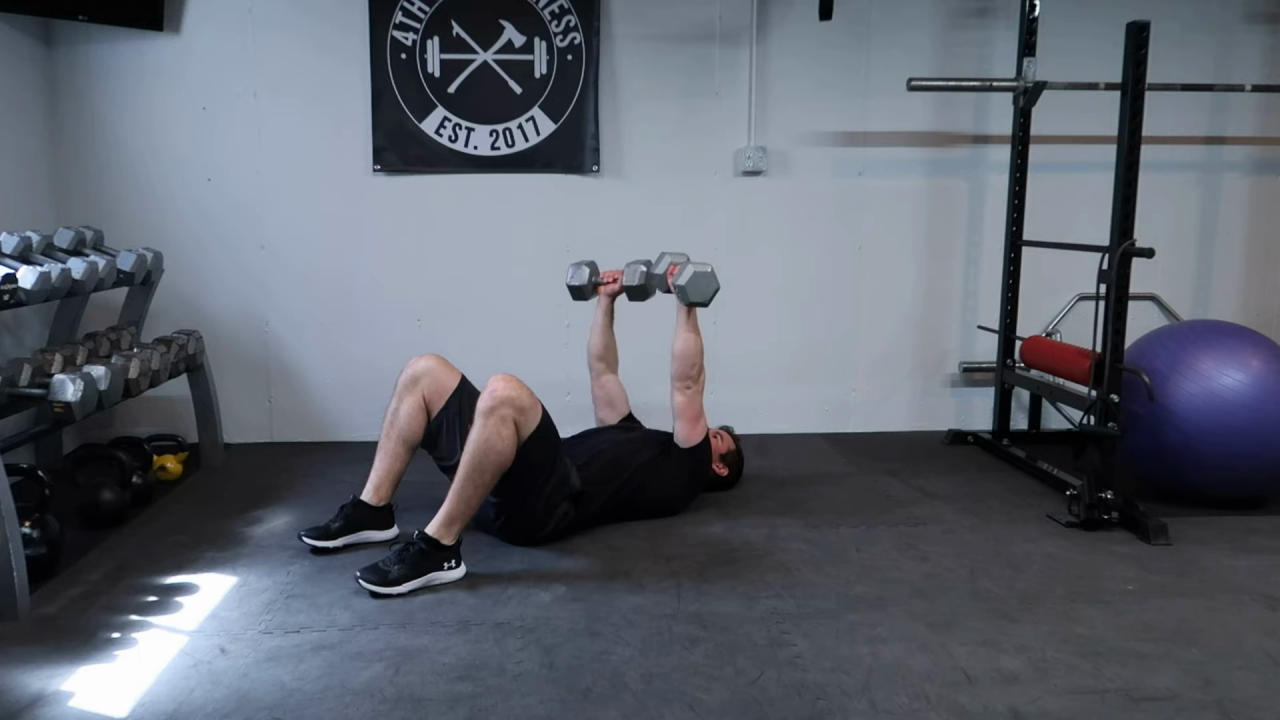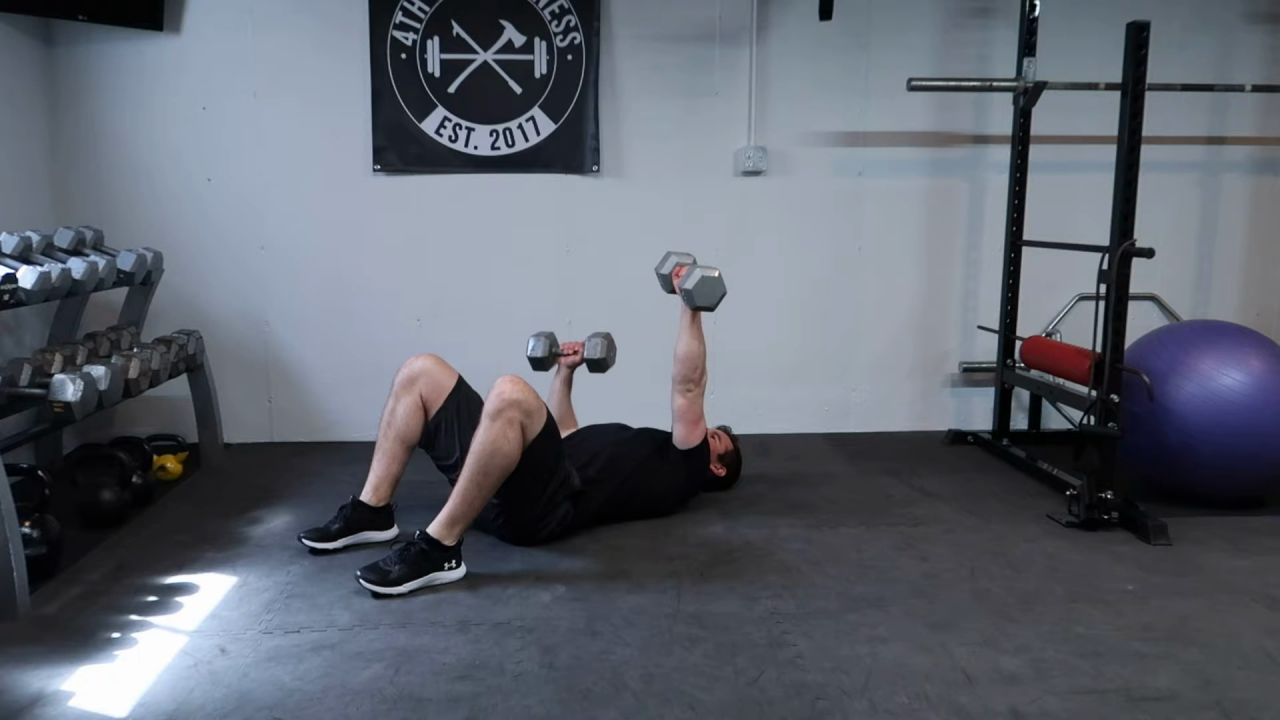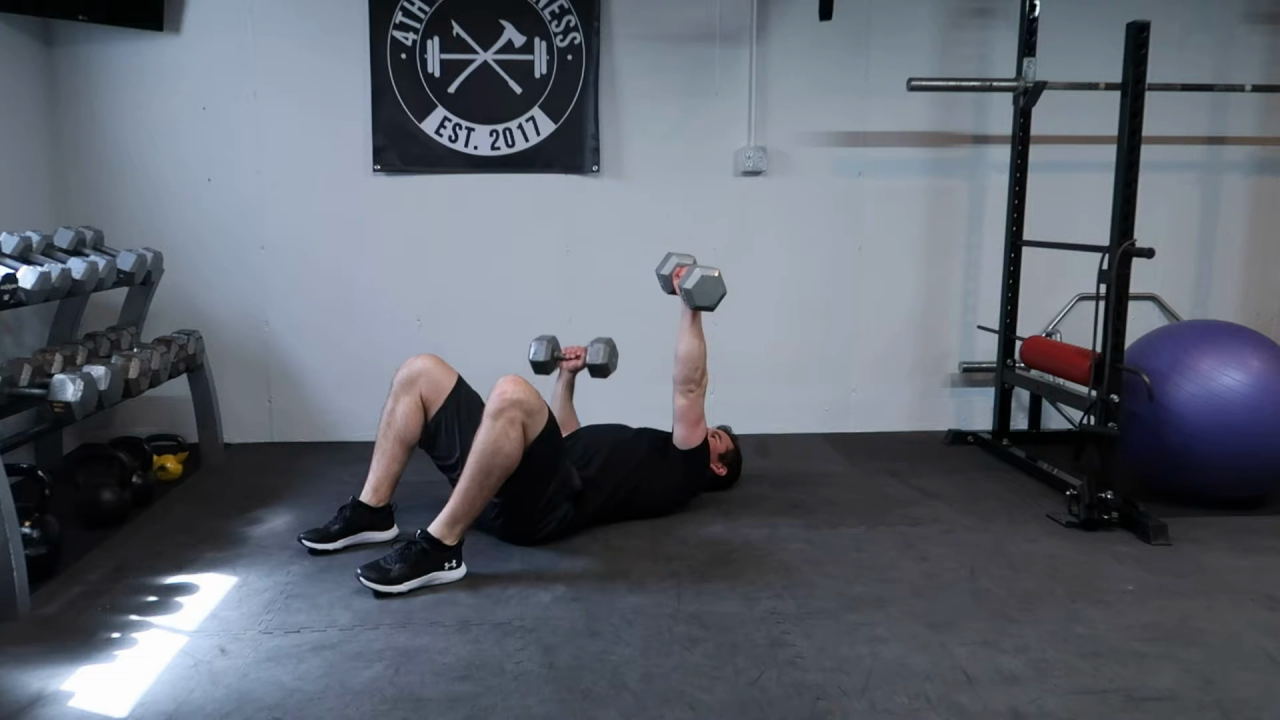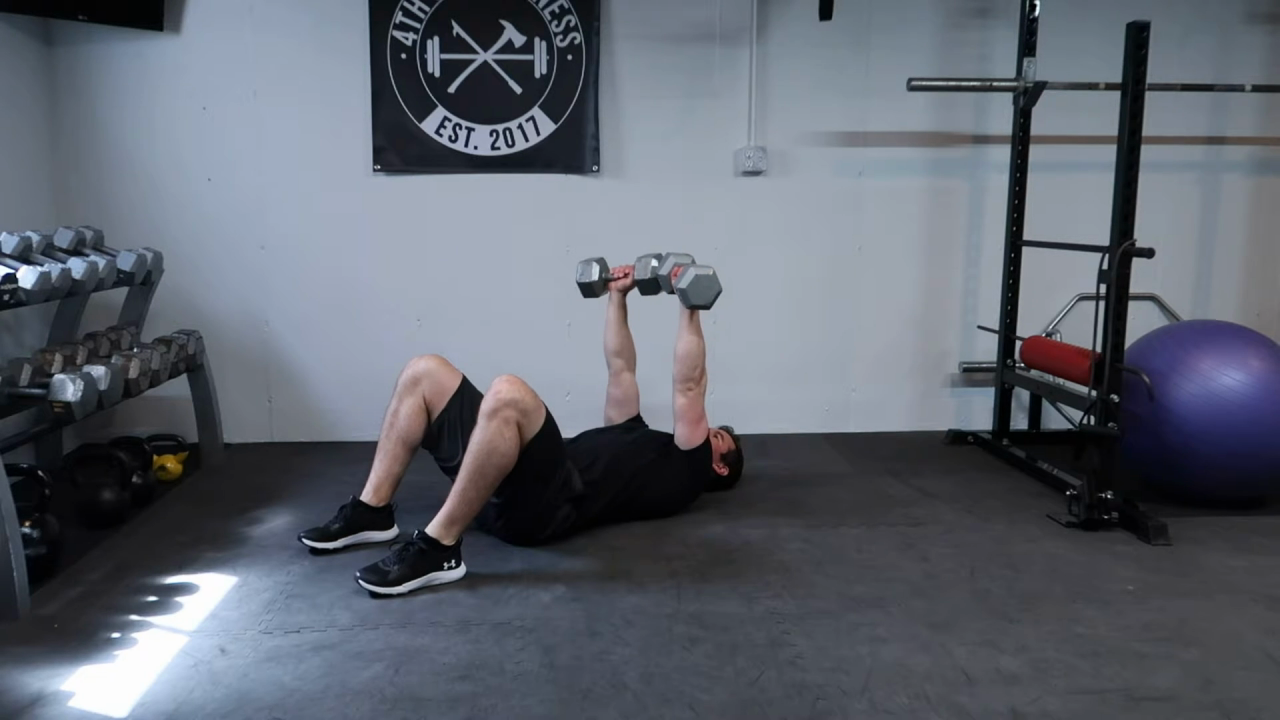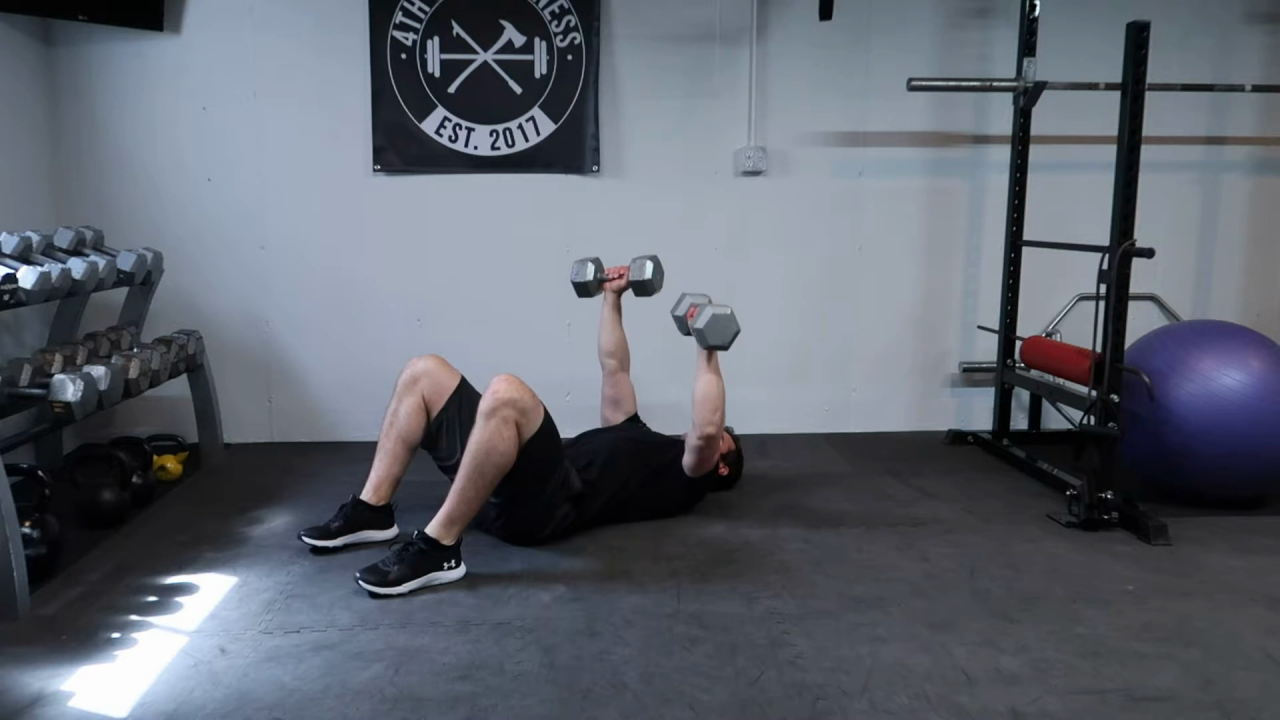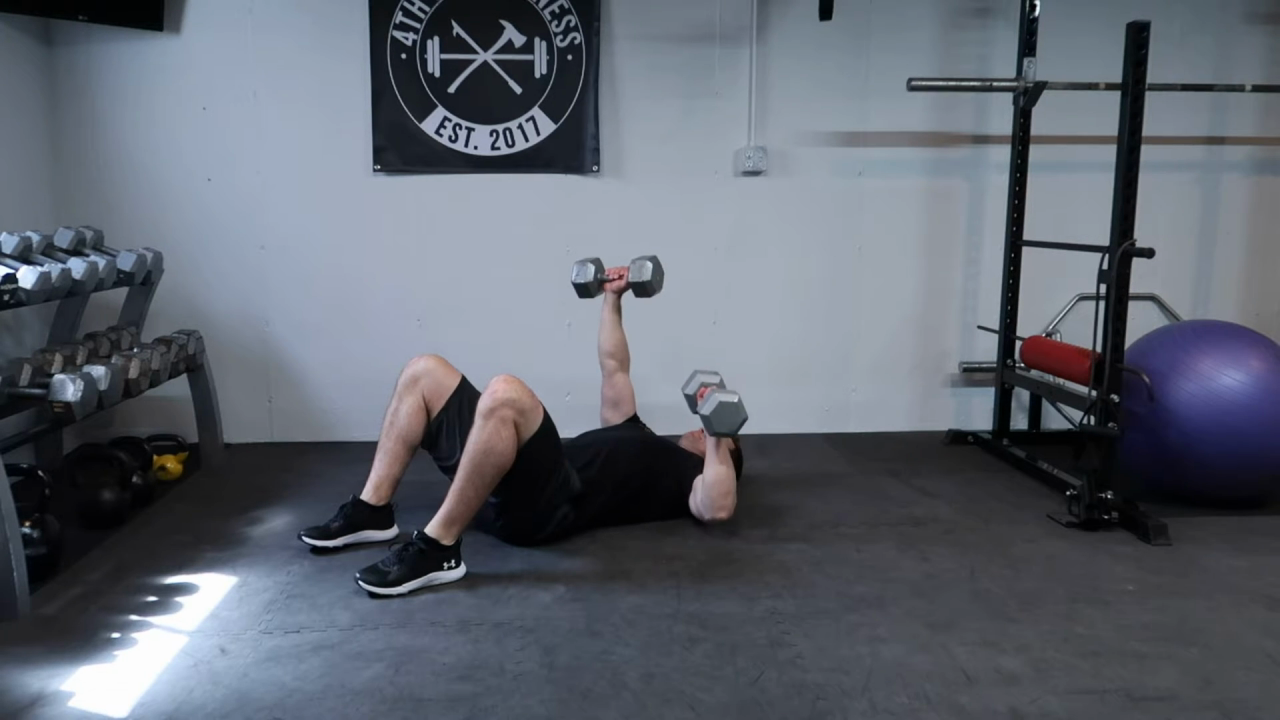
dt=0.7s
person 1, frame 1
left shoulder: (683, 470)
right shoulder: (639, 441)
left elbow: (687, 386)
right elbow: (604, 373)
left wrist: (686, 306)
right wrist: (606, 302)
left hip: (543, 501)
right hip: (502, 489)
left knee: (503, 391)
right knee: (425, 370)
left ankle: (438, 546)
right ankle: (372, 510)
person 1, frame 2
left shoulder: (682, 469)
right shoulder: (641, 446)
left elbow: (688, 389)
right elbow: (561, 435)
left wrist: (690, 308)
right wrist: (564, 374)
left hip: (544, 502)
right hip: (501, 489)
left knee: (510, 393)
right knee: (422, 372)
left ankle: (438, 548)
right ankle: (372, 511)
person 1, frame 3
left shoulder: (683, 470)
right shoulder: (643, 447)
left elbow: (688, 390)
right elbow: (563, 438)
left wrist: (690, 309)
right wrist: (567, 377)
left hip: (544, 502)
right hip: (499, 486)
left knee: (512, 393)
right knee: (421, 371)
left ankle: (439, 545)
right ankle: (371, 511)
person 1, frame 4
left shoulder: (685, 470)
right shoulder: (640, 439)
left elbow: (688, 389)
right elbow: (621, 369)
left wrist: (689, 309)
right wrist: (617, 299)
left hip: (546, 503)
right hip: (503, 489)
left knee: (507, 393)
right knee: (426, 372)
left ankle: (437, 546)
right ankle: (372, 511)
person 1, frame 5
left shoulder: (687, 476)
right shoulder: (639, 437)
left elbow: (705, 429)
right elbow: (614, 370)
left wrist: (707, 354)
right wrist: (612, 299)
left hip: (545, 502)
right hip: (502, 487)
left knee: (505, 392)
right knee: (425, 371)
left ankle: (437, 546)
right ankle: (371, 509)
person 1, frame 6
left shoulder: (689, 472)
right shoulder: (638, 438)
left elbow: (718, 510)
right elbow: (614, 370)
left wrist: (717, 435)
right wrist: (612, 300)
left hip: (545, 503)
right hip: (502, 489)
left knee: (505, 392)
right knee: (425, 371)
left ankle: (437, 546)
right ankle: (372, 510)
